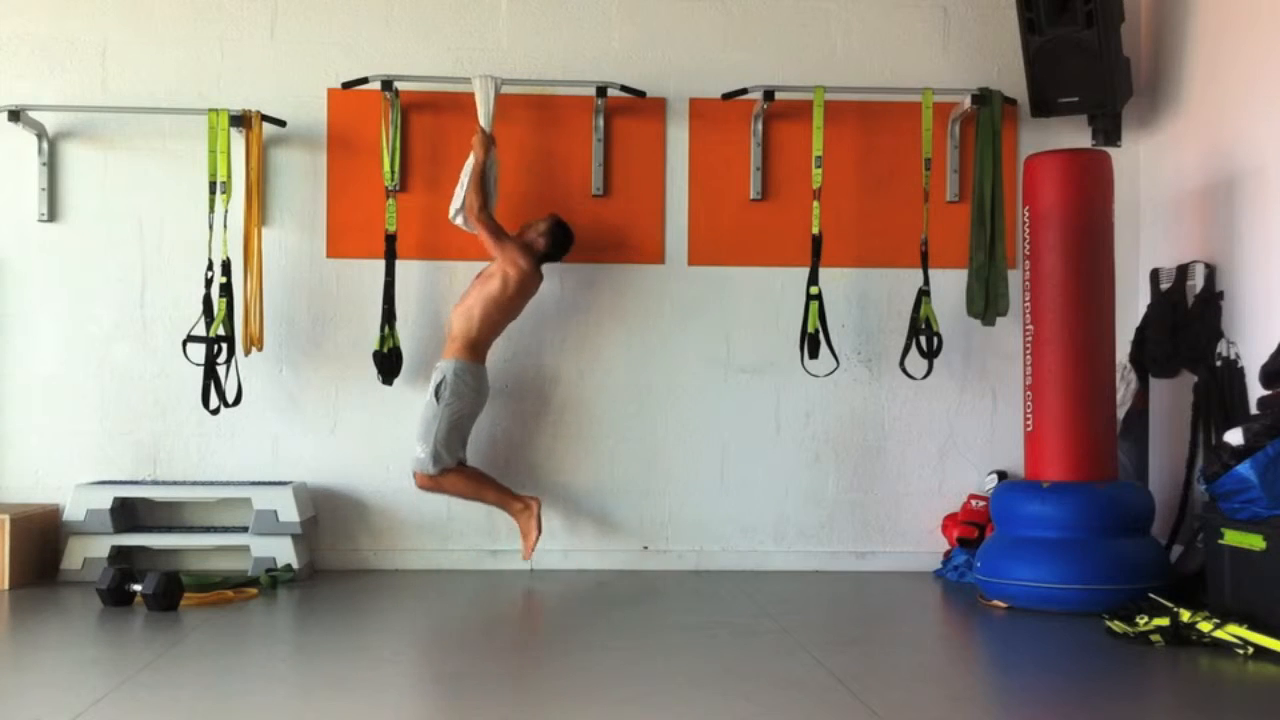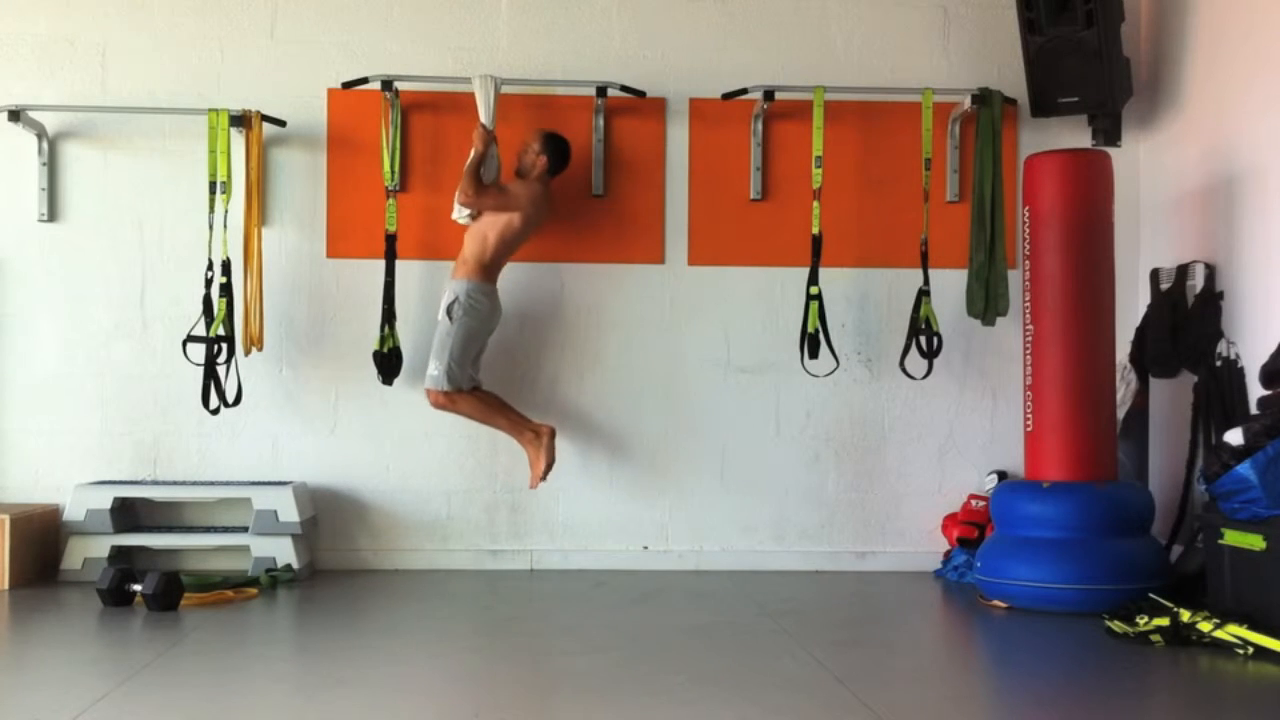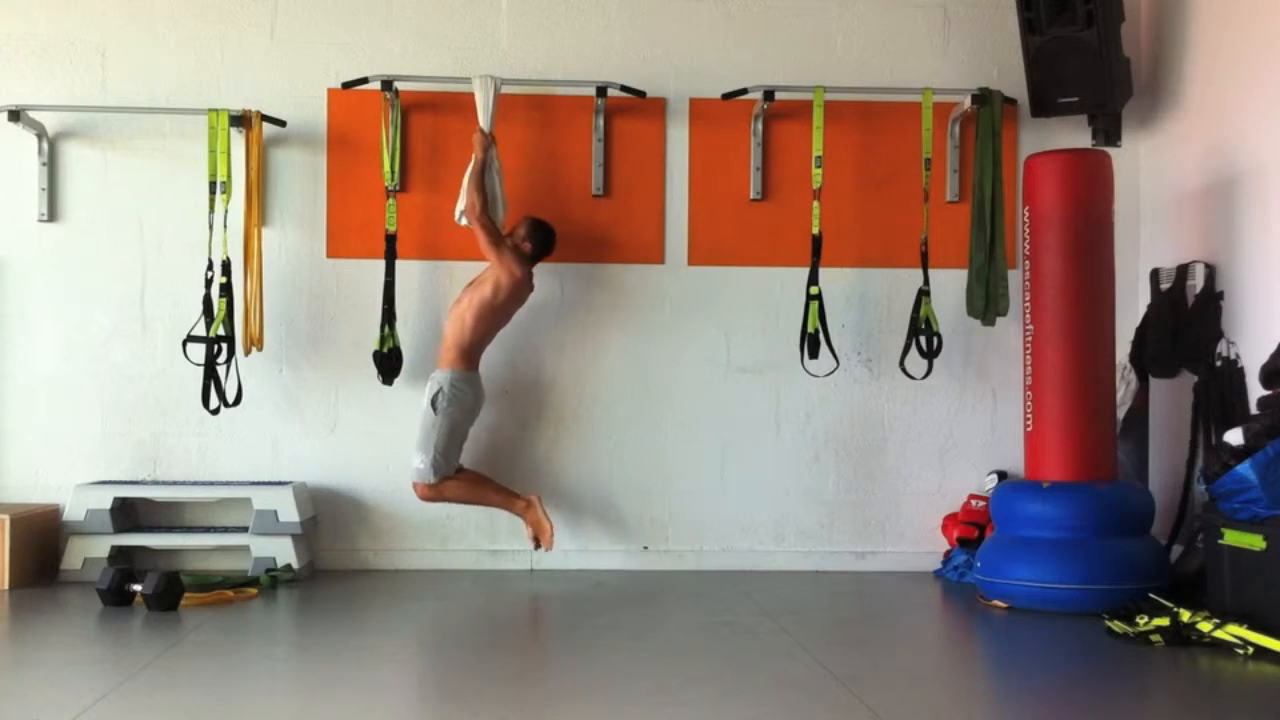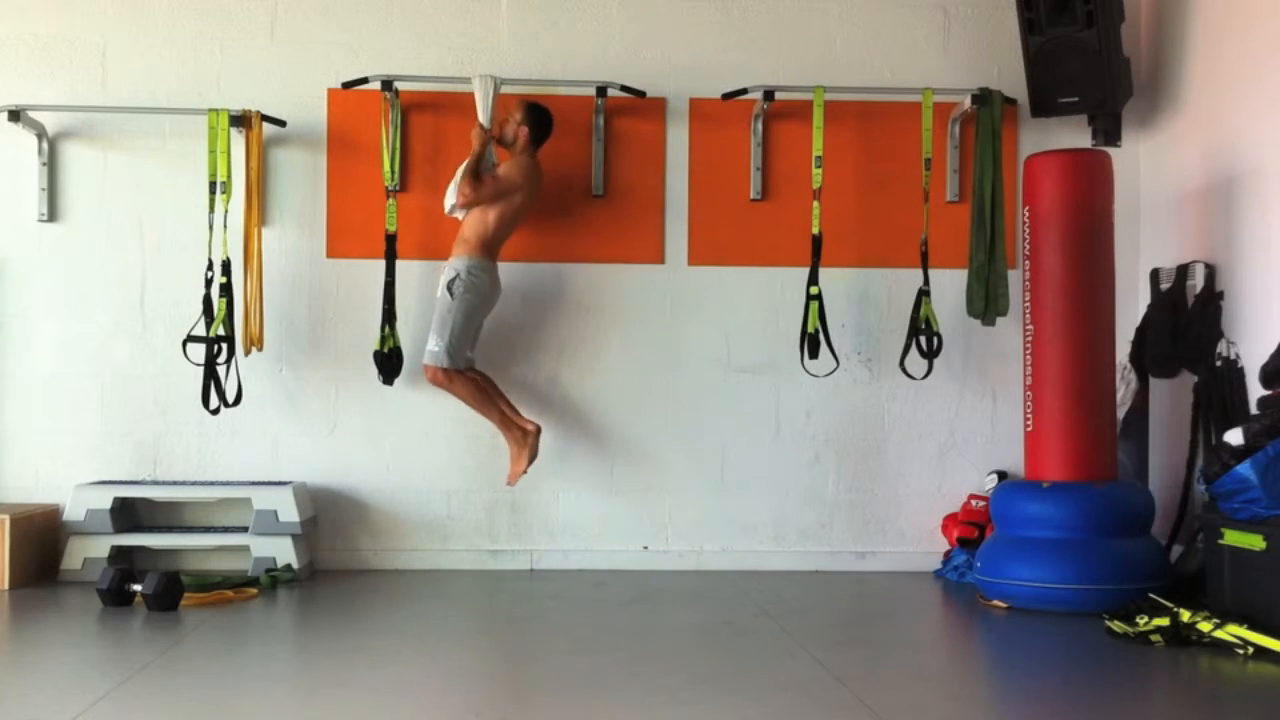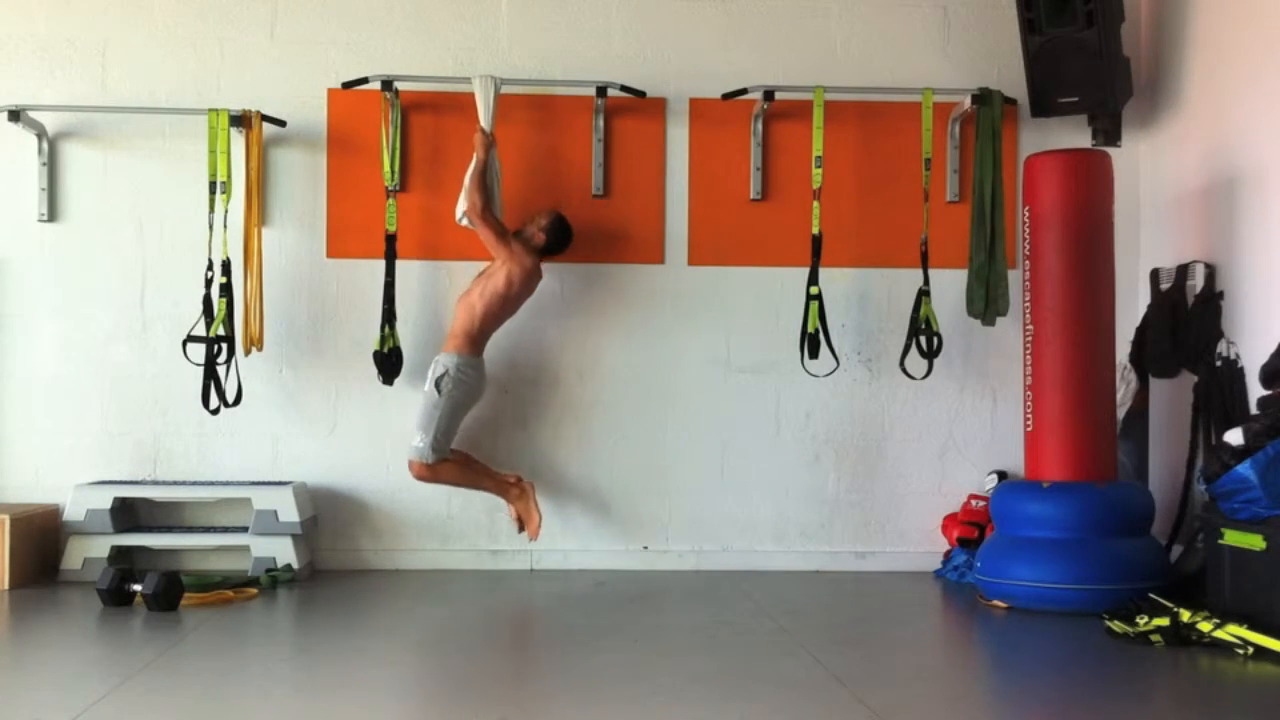
dt=1s
person 1, frame 1
left shoulder: (519, 265)
right shoulder: (521, 270)
left elbow: (476, 213)
right elbow: (483, 217)
left wrist: (480, 156)
right wrist: (483, 159)
left hip: (456, 375)
right hip: (462, 374)
left knee: (428, 475)
right knee: (448, 468)
left ankle: (520, 505)
right ankle: (520, 504)
person 1, frame 2
left shoulder: (529, 191)
right shoulder: (526, 194)
left elbow: (467, 196)
right elbow: (479, 199)
left wrist: (480, 149)
right wrist: (484, 151)
left hip: (468, 294)
right hip: (477, 295)
left knee: (442, 393)
right knee: (464, 389)
left ankle: (529, 436)
right ankle: (536, 431)
person 1, frame 3
left shoulder: (512, 272)
right shoulder: (515, 276)
left elbow: (477, 212)
right elbow: (483, 216)
left wrist: (480, 155)
right wrist: (485, 159)
left hip: (452, 382)
right hip: (459, 381)
left knee: (427, 486)
right knee: (444, 474)
left ankle: (521, 505)
right ankle: (520, 503)
person 1, frame 4
left shoulder: (521, 166)
right shoulder: (520, 169)
left elbow: (466, 195)
right elbow: (479, 196)
left wrist: (478, 148)
right wrist: (481, 150)
left hip: (468, 273)
right hip: (475, 274)
left knee: (439, 370)
right knee: (459, 366)
left ankle: (515, 433)
right ankle: (522, 425)
person 1, frame 5
left shoulder: (520, 262)
right shoulder: (520, 265)
left elbow: (477, 211)
right elbow: (484, 214)
left wrist: (482, 156)
right wrist: (486, 160)
left hip: (456, 367)
right hip: (460, 365)
left knee: (423, 466)
right knee: (435, 454)
left ankle: (512, 490)
right ankle: (510, 483)
